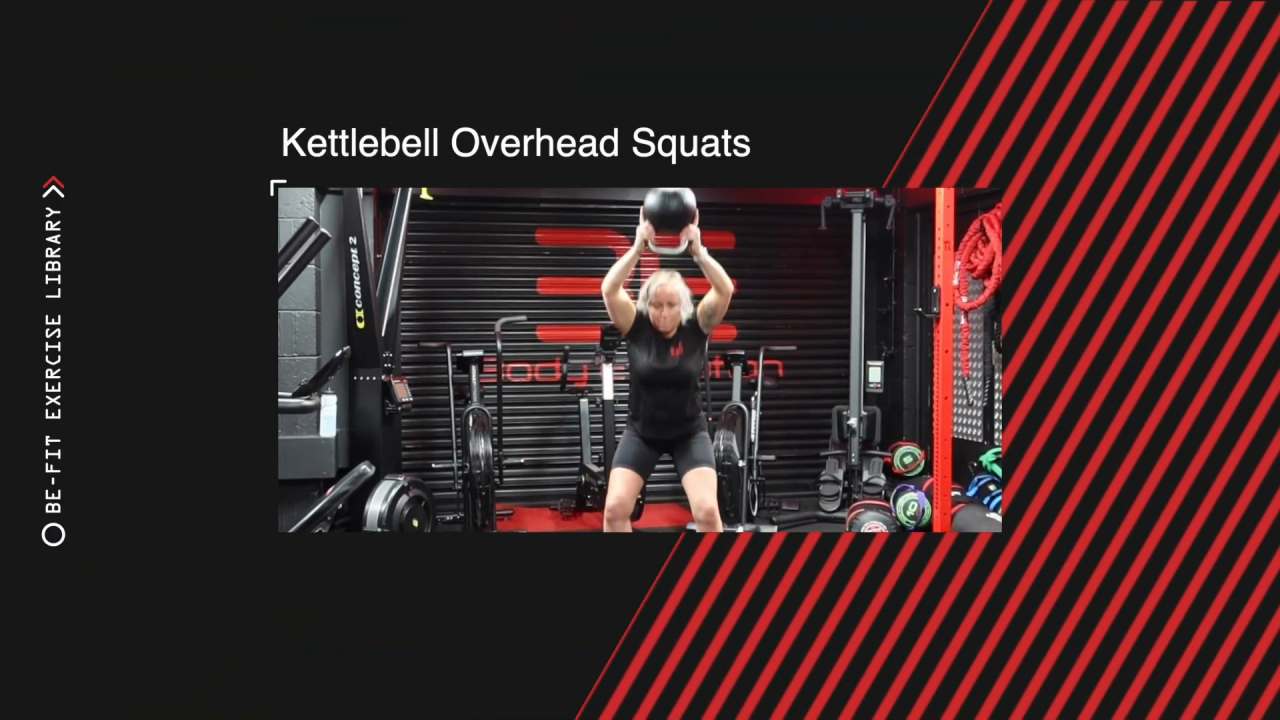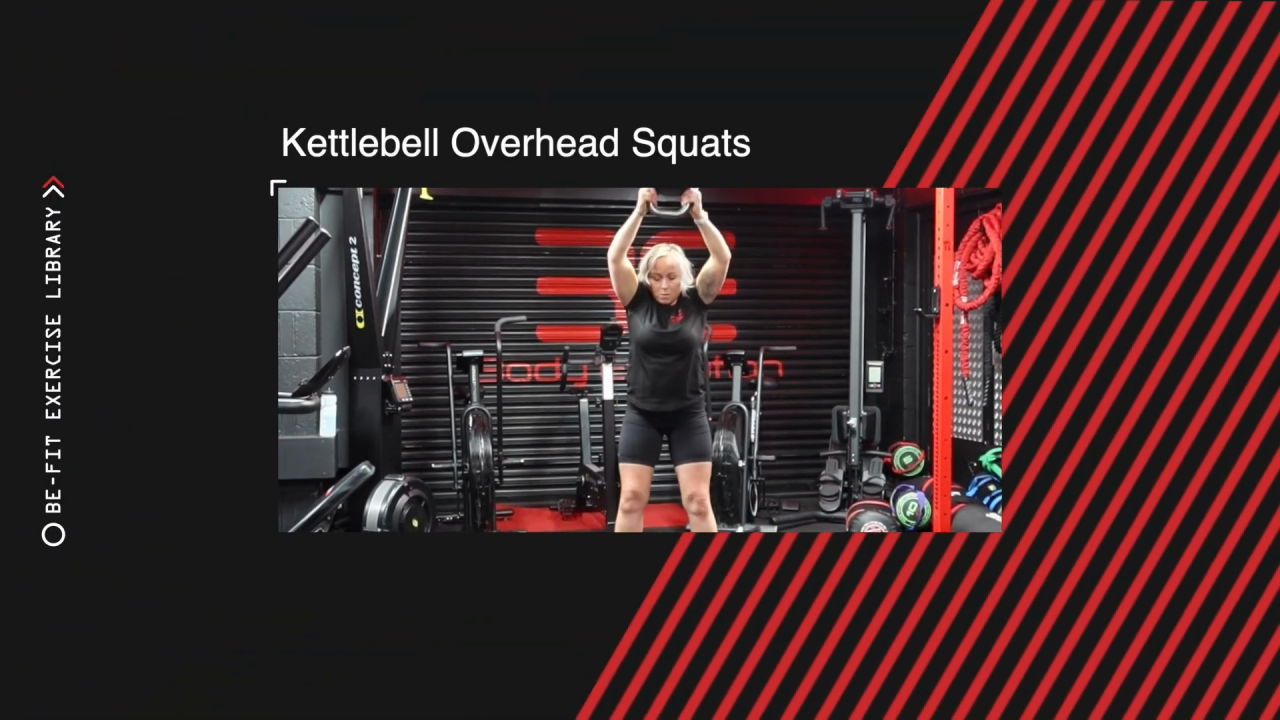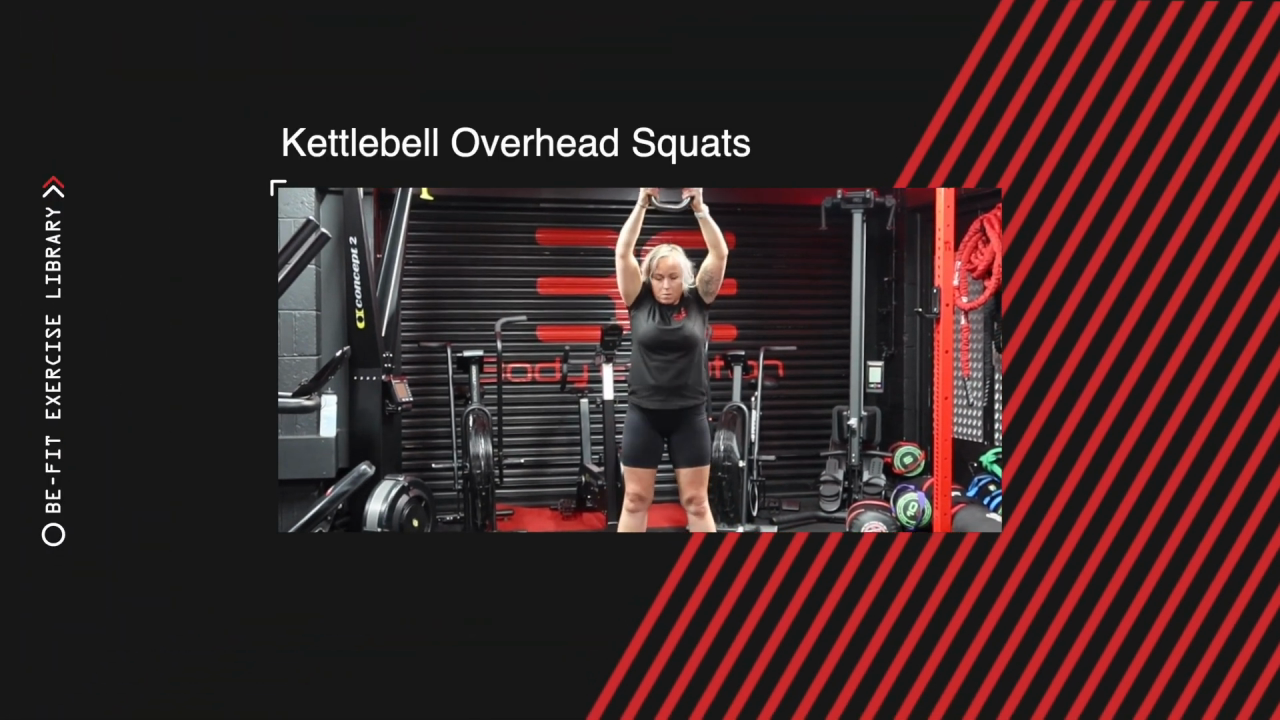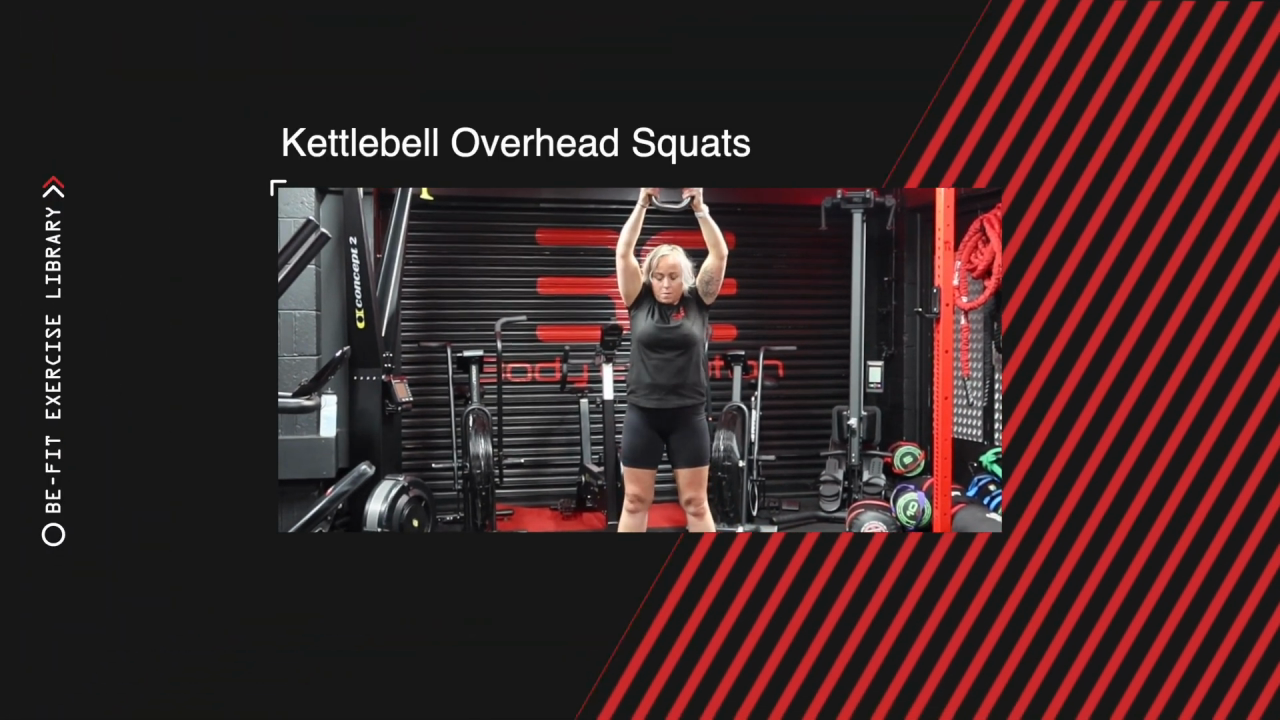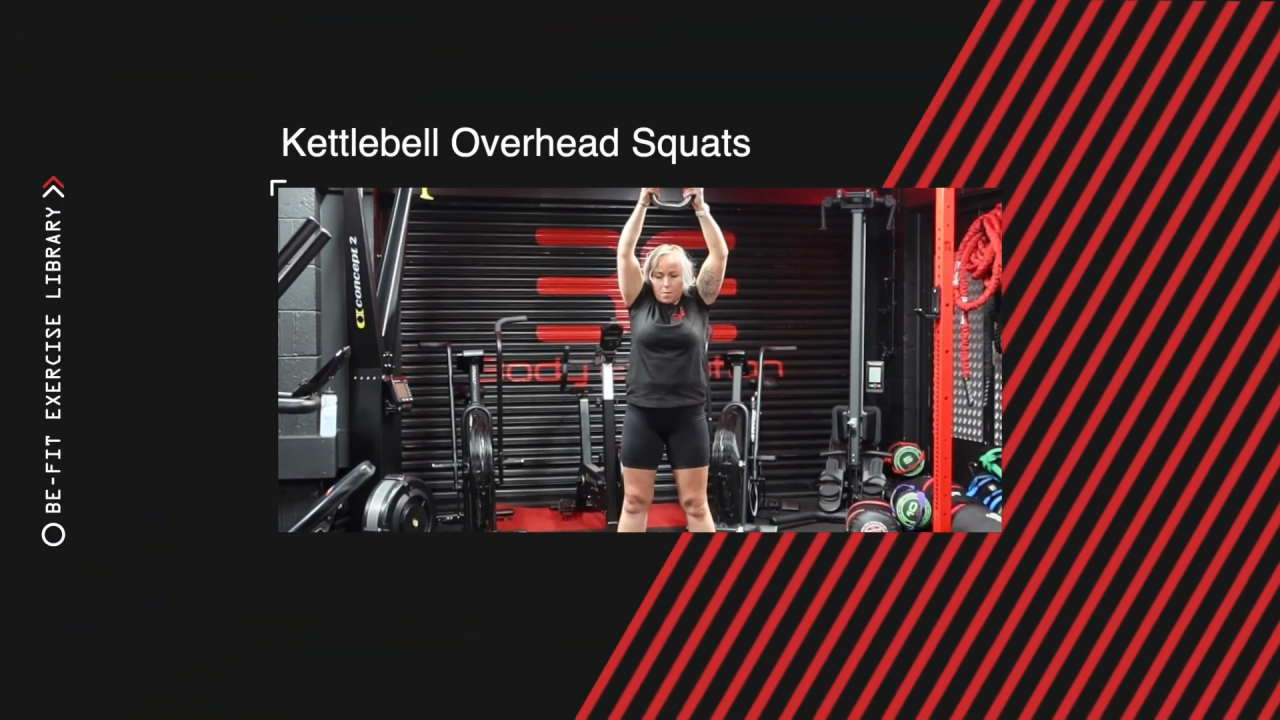
dt=0.2s
person 1, frame 1
left shoulder: (696, 327)
right shoulder: (636, 327)
left elbow: (726, 290)
right elbow: (609, 289)
left wrist: (697, 250)
right wrist: (638, 247)
left hip: (689, 434)
right hip: (641, 433)
left knee: (707, 511)
right knee: (615, 508)
person 1, frame 2
left shoulder: (696, 300)
right shoulder: (637, 300)
left elbow: (722, 257)
right elbow: (615, 256)
left wrist: (698, 213)
right wrist: (640, 209)
left hip: (688, 415)
right hip: (642, 414)
left knee: (698, 502)
right knee: (631, 500)
person 1, frame 3
left shoulder: (698, 301)
right shoulder: (639, 302)
left elbow: (720, 253)
right elbow: (622, 253)
left wrist: (699, 208)
right wrist: (642, 204)
left hip: (689, 415)
right hip: (644, 414)
left knee: (696, 503)
right knee: (635, 502)
person 1, frame 4
left shoulder: (698, 302)
right shoulder: (639, 303)
left elbow: (719, 253)
right elbow: (623, 252)
left wrist: (700, 208)
right wrist: (642, 204)
left hip: (687, 415)
right hip: (643, 414)
left knee: (695, 503)
right knee: (635, 502)
person 1, frame 5
left shoulder: (698, 303)
right shoulder: (640, 303)
left elbow: (719, 254)
right elbow: (624, 252)
left wrist: (700, 207)
right wrist: (643, 203)
left hip: (687, 416)
right hip: (642, 414)
left knee: (695, 504)
right knee: (634, 502)
